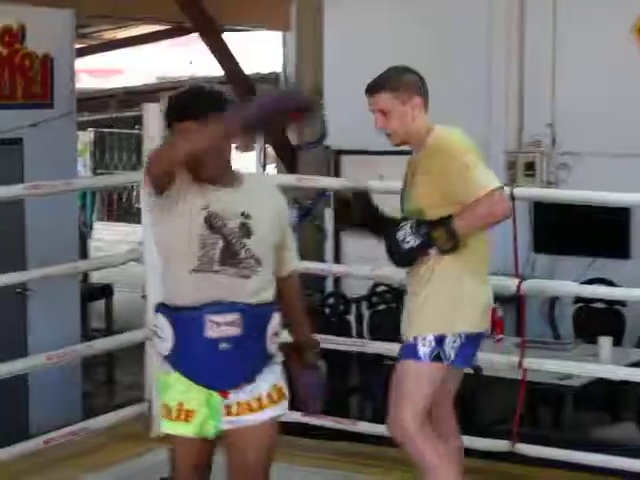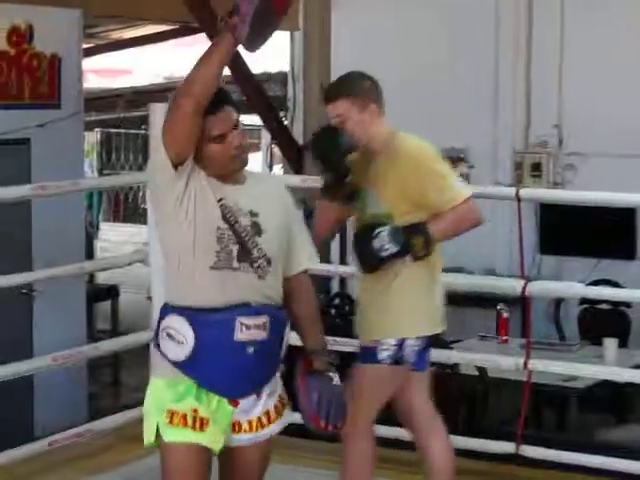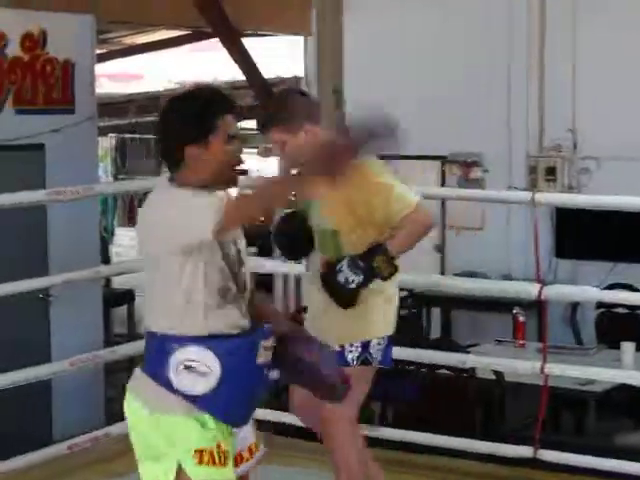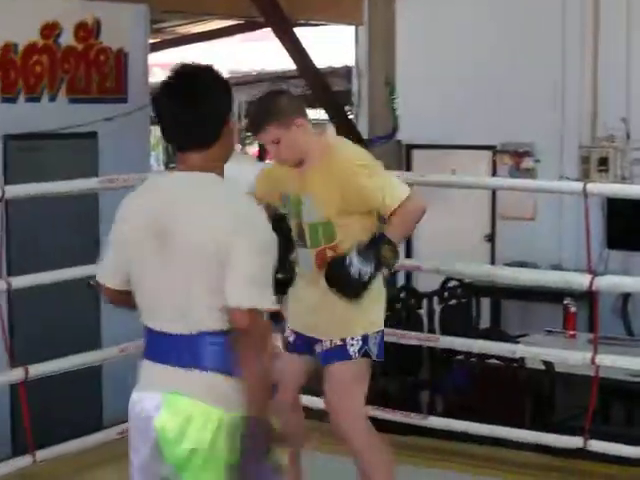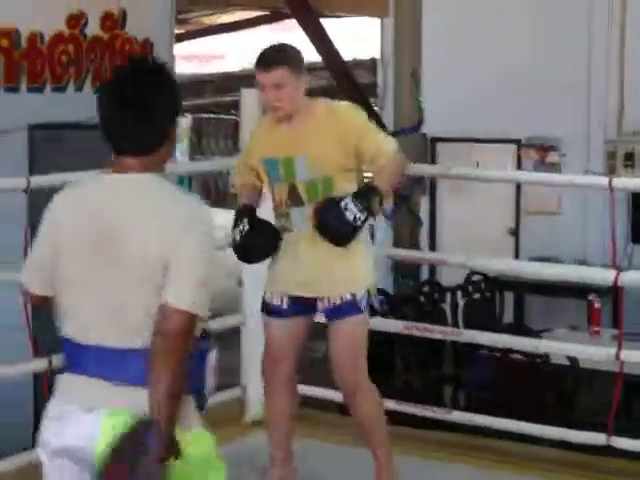
dt=0.3s
person 1, frame 1
left shoulder: (268, 196)
right shoulder: (169, 191)
left elbow: (286, 277)
right elbow: (161, 161)
left wrist: (306, 344)
right wrist: (236, 116)
left hip: (255, 361)
right hip: (188, 362)
person 1, frame 2
left shoulder: (276, 195)
right shoulder: (172, 185)
left elbow: (296, 279)
right elbow: (188, 104)
left wrist: (316, 353)
right wrist: (229, 34)
left hip: (256, 376)
right hip: (186, 375)
person 1, frame 3
left shoulder: (216, 213)
right shoulder: (167, 210)
left elbow: (235, 295)
right elbow: (252, 205)
left wrist: (289, 330)
left hip: (225, 398)
right hip: (177, 405)
person 1, frame 4
left shoulder: (136, 204)
right shoulder: (241, 212)
left elbow: (114, 290)
right elbow: (247, 323)
right wrist: (257, 417)
left hip: (153, 390)
right hip: (218, 405)
person 1, frame 5
left shoulder: (66, 204)
right shoulder: (188, 217)
left elbow: (38, 293)
right elbow: (174, 330)
right wrist: (159, 425)
left hip: (69, 411)
right hip: (153, 413)
person 2, frame 1
left shoulder: (447, 147)
right shoulder: (422, 154)
left elbow: (498, 206)
left wrist: (433, 235)
right wrist: (381, 223)
left hip: (446, 310)
right hip: (436, 305)
left knee: (405, 422)
right knee: (437, 415)
person 2, frame 2
left shoulder: (413, 156)
right shoulder: (354, 162)
left elbow: (469, 213)
right elbow: (321, 231)
left wrist: (408, 238)
right wrist: (333, 180)
left hip: (401, 313)
right hip: (380, 308)
left knee: (355, 417)
right knee: (418, 413)
person 2, frame 3
left shoulder: (356, 169)
left elbow: (420, 219)
left wrist: (371, 263)
right wrist: (290, 229)
left hip: (361, 312)
right hip: (325, 309)
left knee: (334, 419)
right knee: (304, 403)
person 2, frame 4
left shoulder: (347, 161)
right shoulder: (281, 167)
left elbow: (412, 206)
right elbow: (259, 204)
left wrist: (376, 253)
left hip: (351, 306)
right hip: (305, 303)
left knee: (345, 418)
right knee: (282, 396)
person 2, frame 5
left shoulder: (343, 118)
right shoulder: (262, 135)
left elbow: (394, 160)
right elbow: (245, 184)
left wrist: (366, 199)
right wrist: (245, 215)
left hip: (341, 269)
right hip: (288, 271)
left knee: (351, 378)
right knee: (277, 369)
